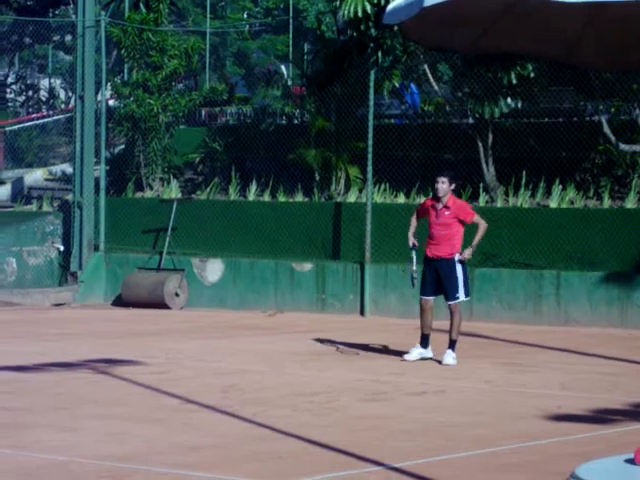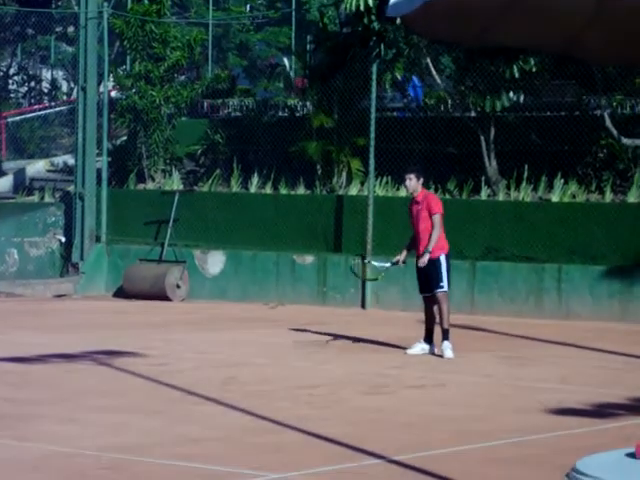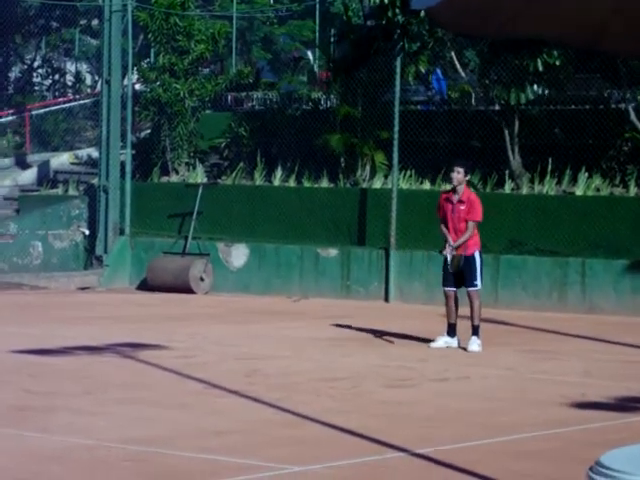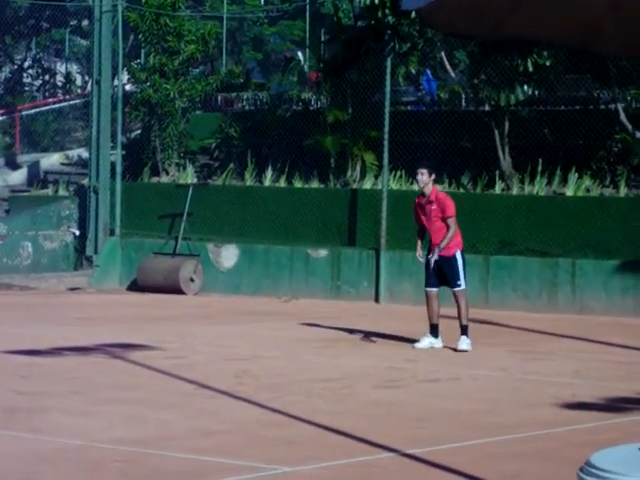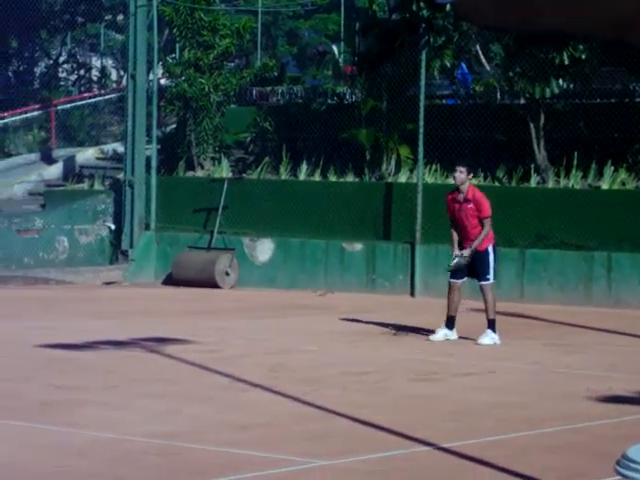
dt=1s
person 1, frame 1
left shoulder: (459, 206)
right shoulder: (428, 204)
left elbow: (482, 224)
right elbow: (416, 215)
left wrist: (472, 248)
right wrist: (410, 234)
left hip: (451, 260)
right hip: (431, 260)
left knee: (454, 305)
right knee: (425, 303)
left ankle: (451, 351)
right ankle: (424, 347)
person 1, frame 2
left shoulder: (431, 199)
right shoulder: (412, 204)
left elbow: (437, 228)
left wrist: (427, 253)
right wrist: (405, 252)
left hip: (436, 255)
right hip: (421, 257)
left knee: (440, 295)
right knee: (427, 299)
left ankle: (446, 342)
right ankle: (427, 342)
person 1, frame 3
left shoulder: (473, 200)
right shoulder: (444, 197)
left elbow: (470, 231)
left wrist: (454, 246)
right wrist: (448, 239)
left hip: (469, 251)
right hip: (451, 251)
left knee: (473, 293)
right knee: (449, 293)
left ankle: (475, 337)
right ankle: (451, 336)
person 1, frame 4
left shoulder: (443, 199)
right shoulder: (418, 202)
left elbow: (453, 228)
left wrist: (439, 249)
right wrist: (419, 247)
left hip: (451, 251)
right hip: (433, 253)
left knee: (458, 292)
right knee: (430, 292)
left ankle: (465, 337)
right ankle: (434, 336)
person 1, frame 5
left shoulder: (479, 198)
right shoulder: (451, 198)
left elbow: (487, 228)
left wrist: (471, 249)
right wrist: (456, 246)
left hip: (482, 246)
right hip: (463, 246)
left knee: (485, 286)
right knee: (454, 284)
left ankle: (492, 331)
right ankle: (449, 328)
